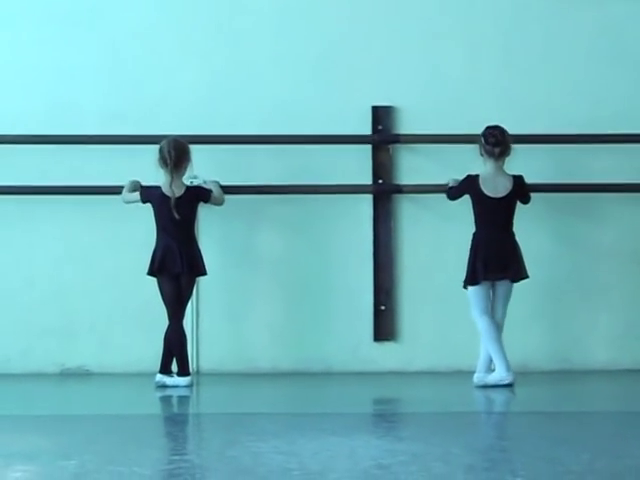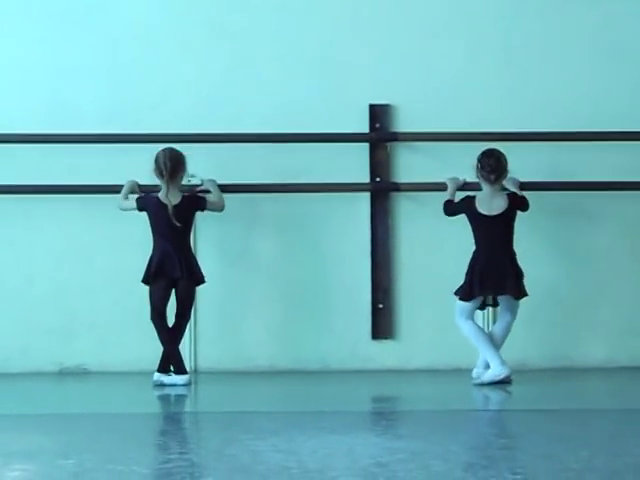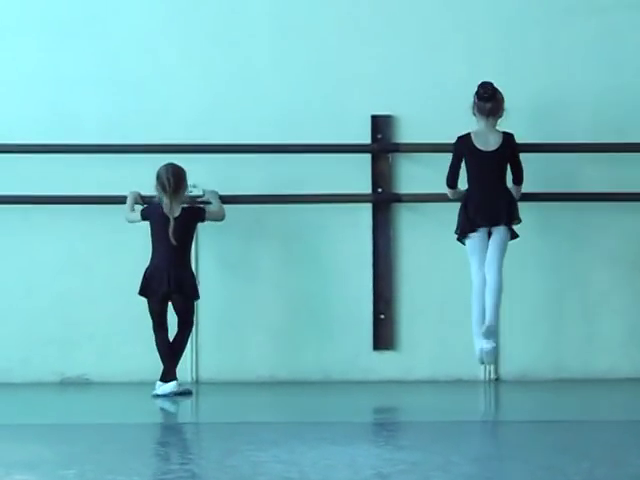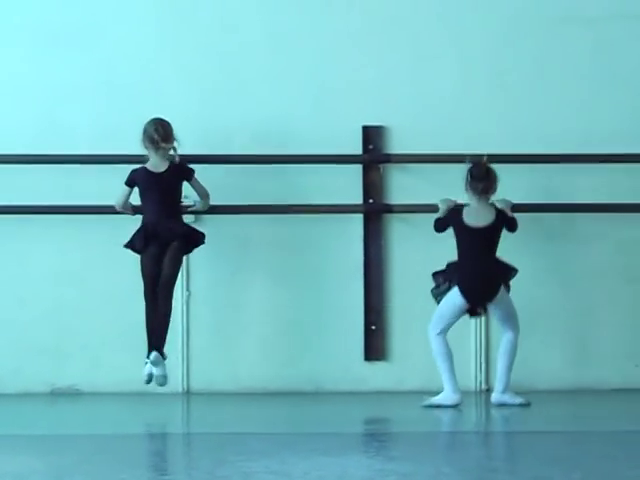
dt=0.3s
person 1, frame 1
left shoulder: (472, 182)
right shoulder: (516, 183)
left elbow: (451, 195)
right elbow: (526, 199)
left wrist: (453, 184)
left hip: (482, 253)
right hip: (507, 253)
left knee: (480, 314)
right knee: (497, 314)
left ankle: (502, 369)
right ankle: (484, 371)
person 1, frame 2
left shoulder: (470, 204)
right shoulder: (512, 201)
left elbow: (448, 210)
right elbow: (525, 205)
left wrist: (452, 188)
right wrist: (514, 188)
left hip: (480, 270)
right hip: (506, 270)
left knee: (463, 318)
right knee: (507, 317)
left ankle: (497, 366)
right ankle: (483, 368)
person 1, frame 3
left shoulder: (463, 142)
right shoulder: (508, 140)
left elbow: (451, 182)
right elbow: (518, 177)
left wrist: (456, 192)
right wrist: (514, 192)
left hip: (474, 209)
right hip: (499, 209)
left knee: (478, 273)
right knee: (494, 271)
left ankle: (479, 334)
right ankle: (489, 328)
person 1, frame 4
left shoulder: (457, 214)
right shoulder: (499, 216)
left elbow: (439, 227)
right elbow: (512, 226)
left wrist: (445, 210)
left hip: (465, 283)
right hip: (491, 283)
left knee: (435, 330)
right knee: (511, 329)
left ankle: (451, 392)
right ankle: (501, 391)
person 2, frame 1
left shoulder: (153, 193)
right shoulder: (195, 193)
left elbow: (125, 197)
right elbow: (220, 199)
left wrist: (131, 184)
right wrist: (212, 184)
left hip: (164, 259)
right hip: (188, 259)
left knee: (174, 317)
right knee: (176, 317)
left ankle: (183, 373)
right ankle: (164, 372)
person 2, frame 2
left shoulder: (149, 202)
right shoulder: (191, 201)
left elbow: (121, 204)
right elbow: (220, 205)
left wrist: (128, 187)
right wrist: (211, 186)
left hip: (161, 266)
right hip: (185, 267)
left knee: (158, 318)
right knee: (182, 319)
left ankle: (179, 371)
right ankle: (164, 371)
person 2, frame 3
left shoulder: (152, 210)
right shoulder: (192, 213)
left elbow: (128, 215)
right elbow: (220, 214)
left wrist: (131, 198)
right wrist: (213, 198)
left hip: (156, 277)
right hip: (181, 279)
left knee: (159, 328)
right knee: (185, 327)
left ankle: (168, 378)
right ankle: (169, 376)
person 2, frame 4
left shoulder: (138, 174)
right shoulder: (181, 169)
left elbow: (119, 206)
right elbow: (205, 197)
left wrist: (133, 208)
right wrist: (201, 205)
left hip: (149, 238)
right hip: (176, 236)
left knee: (151, 298)
right knee: (164, 295)
left ankle: (153, 354)
right ankle: (157, 353)
